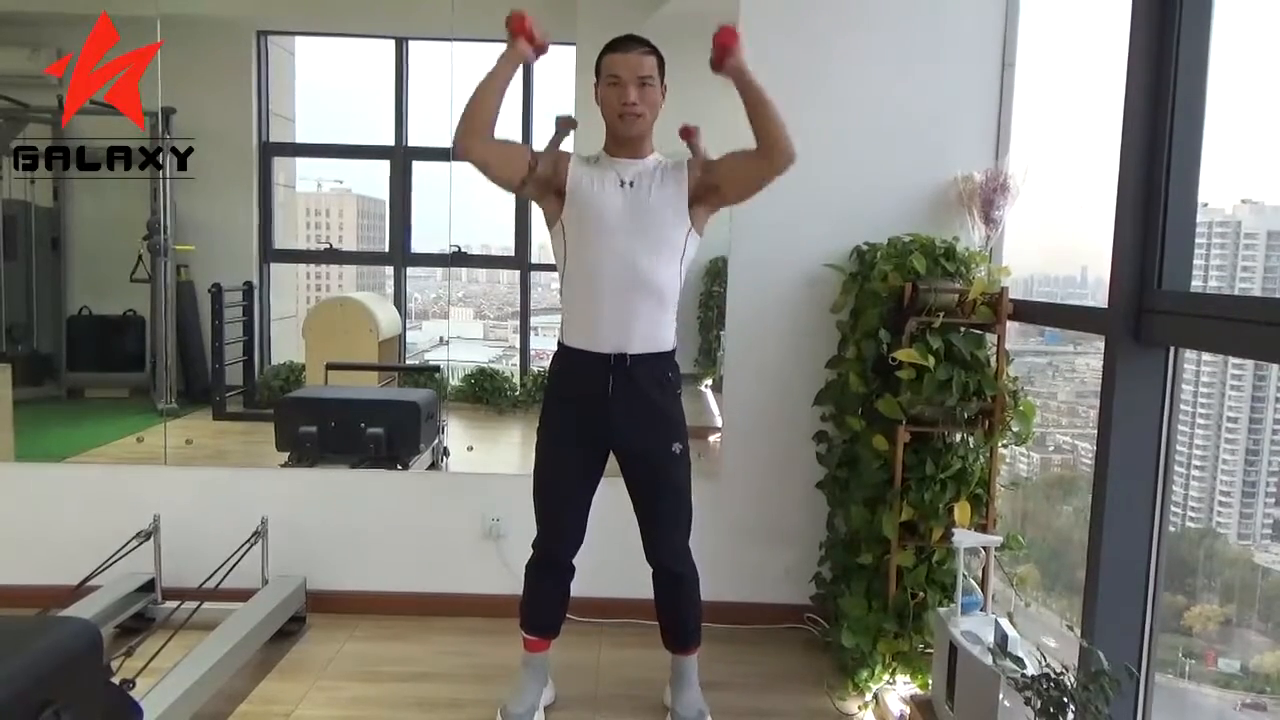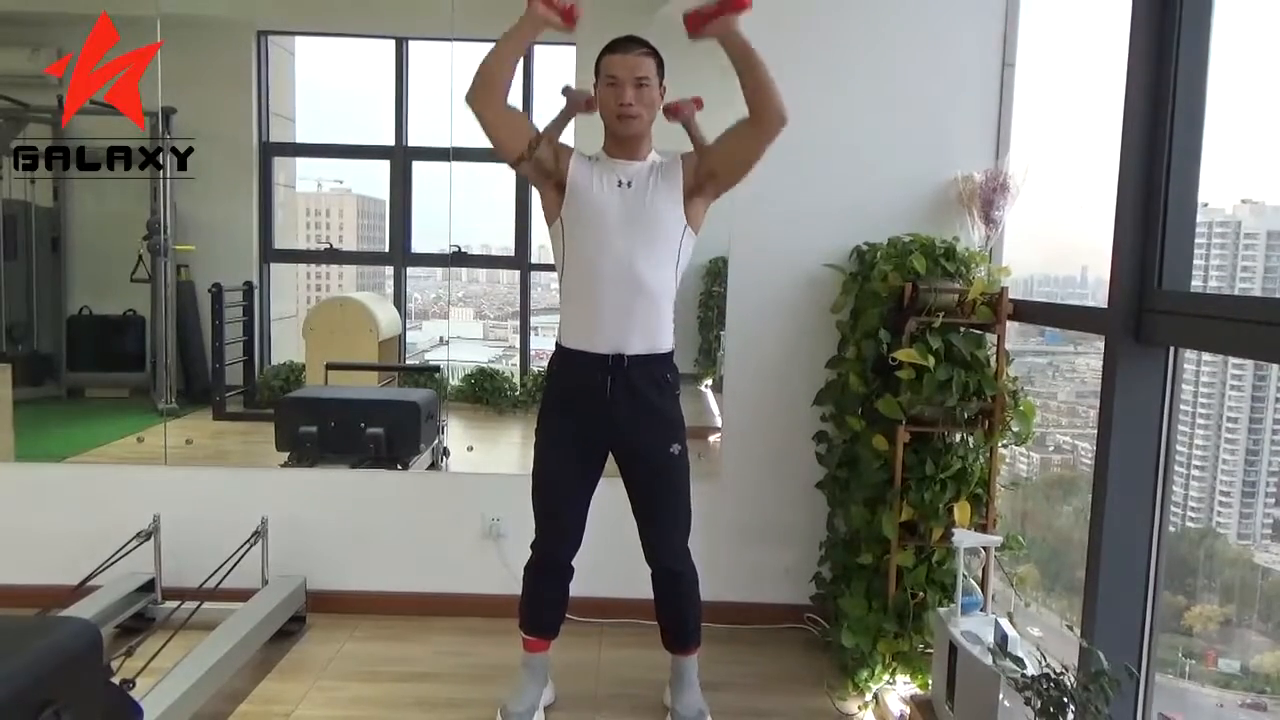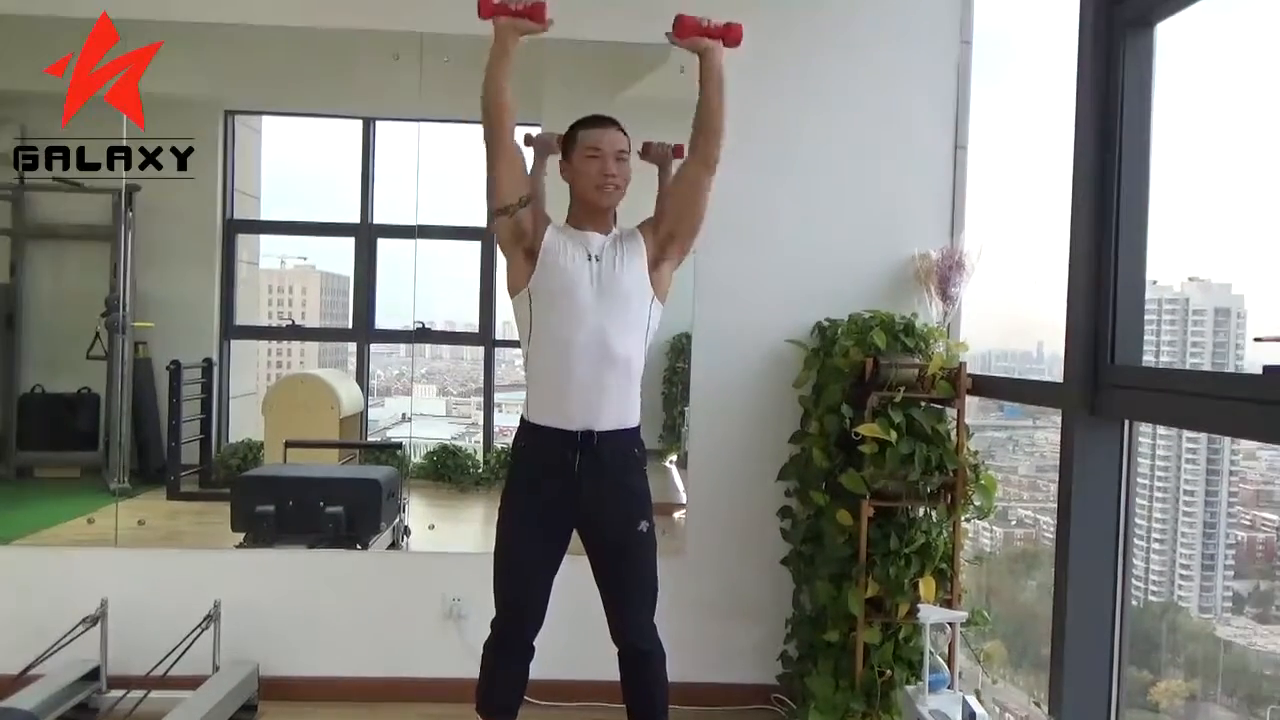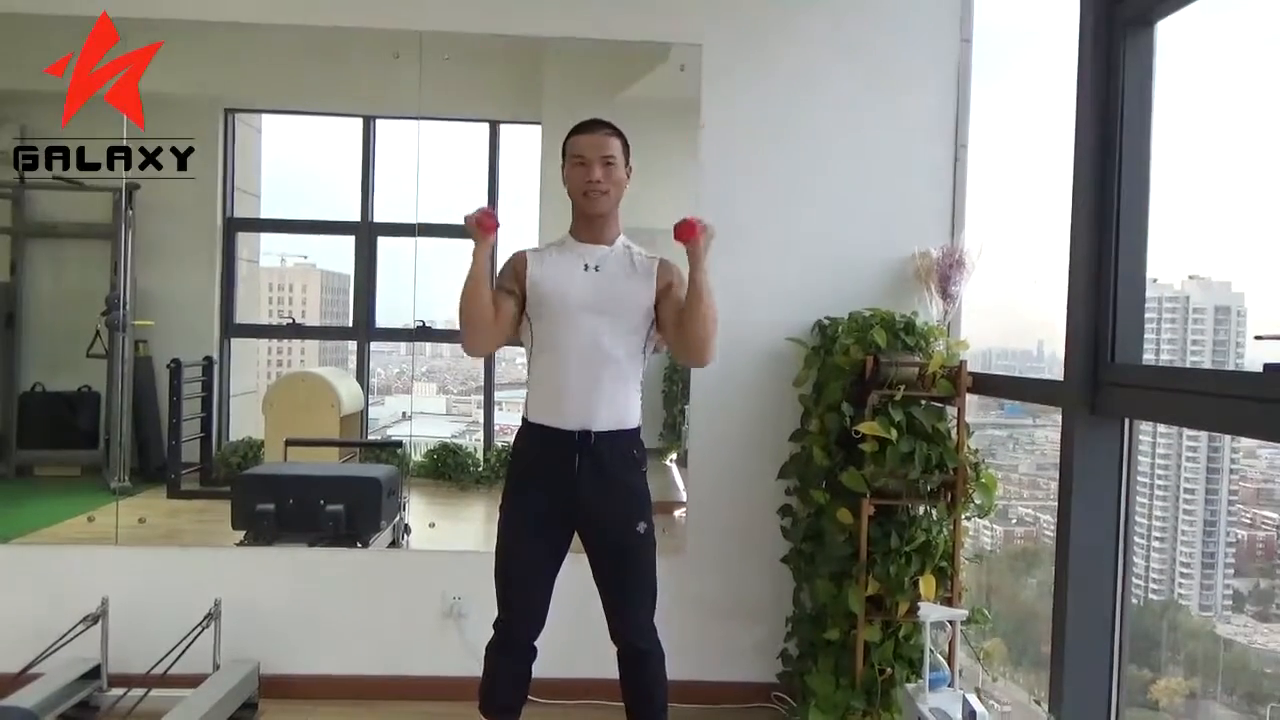
dt=0.5s
person 1, frame 1
left shoulder: (692, 175)
right shoulder: (562, 171)
left elbow: (779, 152)
right elbow: (470, 142)
left wrist: (738, 70)
right wrist: (513, 56)
left hip: (652, 379)
right hip: (576, 377)
left knee: (670, 546)
right knee: (554, 541)
person 1, frame 2
left shoulder: (691, 176)
right shoulder: (561, 169)
left elbow: (771, 120)
right elbow: (483, 100)
left hip: (650, 380)
right hip: (574, 377)
left knee: (669, 547)
right knee: (552, 543)
person 1, frame 3
left shoulder: (652, 247)
right shoulder: (531, 241)
left elbow: (707, 154)
right elbow: (495, 137)
left wrist: (708, 63)
left hip: (618, 457)
right hip: (540, 455)
left knee: (635, 630)
right knee: (513, 627)
person 1, frame 4
left shoulder: (656, 273)
right shoulder: (528, 266)
left elbow: (698, 351)
right elbow: (477, 340)
left wrist: (698, 261)
right wrist: (481, 252)
left hip: (617, 458)
right hip: (540, 453)
left knee: (635, 630)
right knee: (515, 626)
